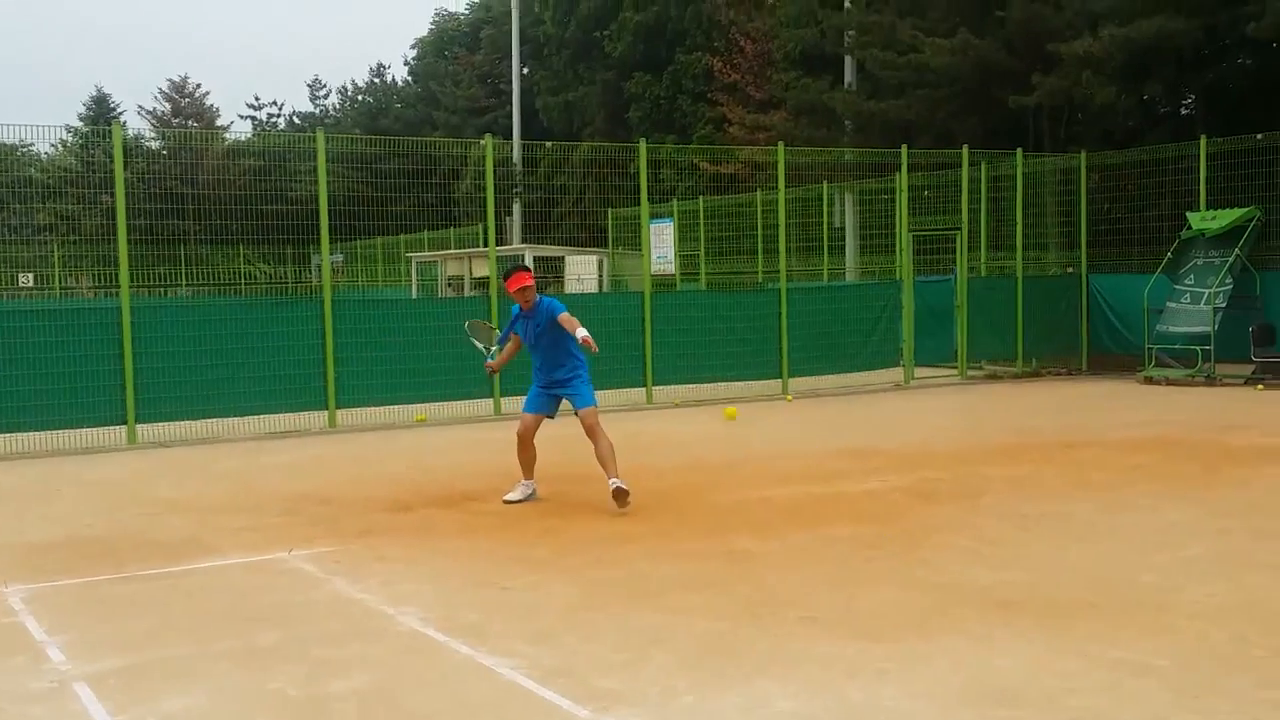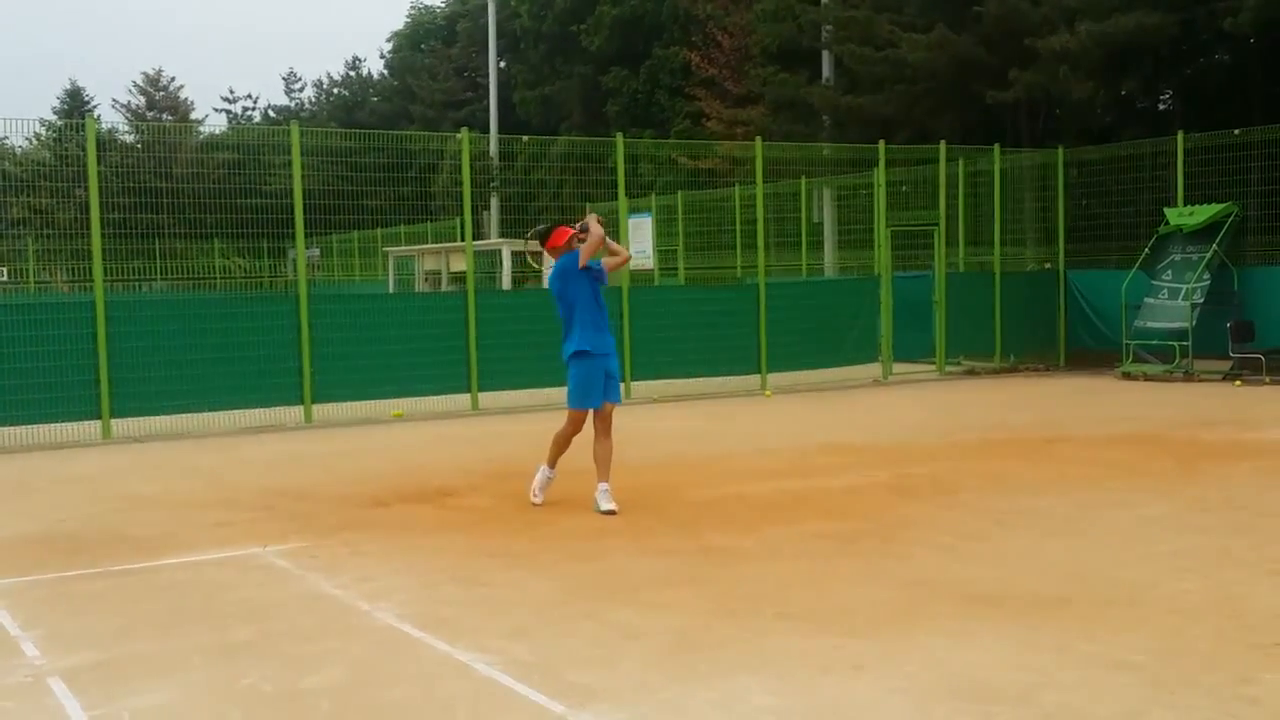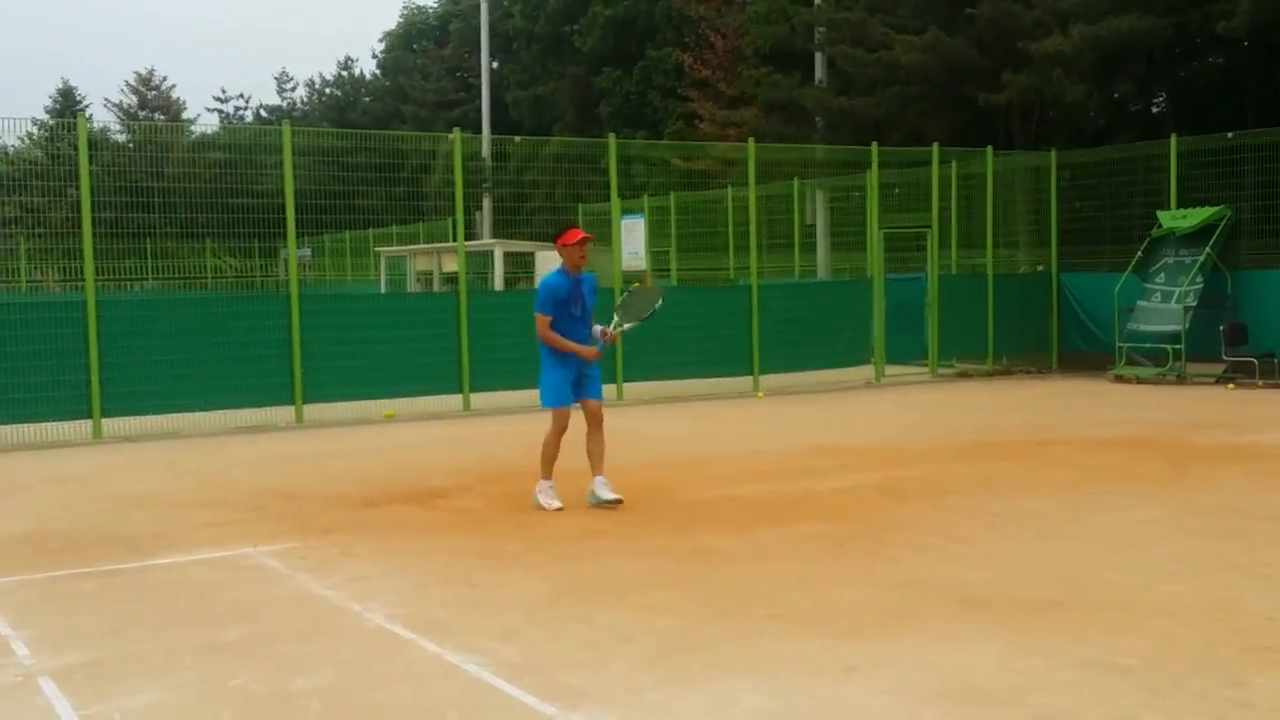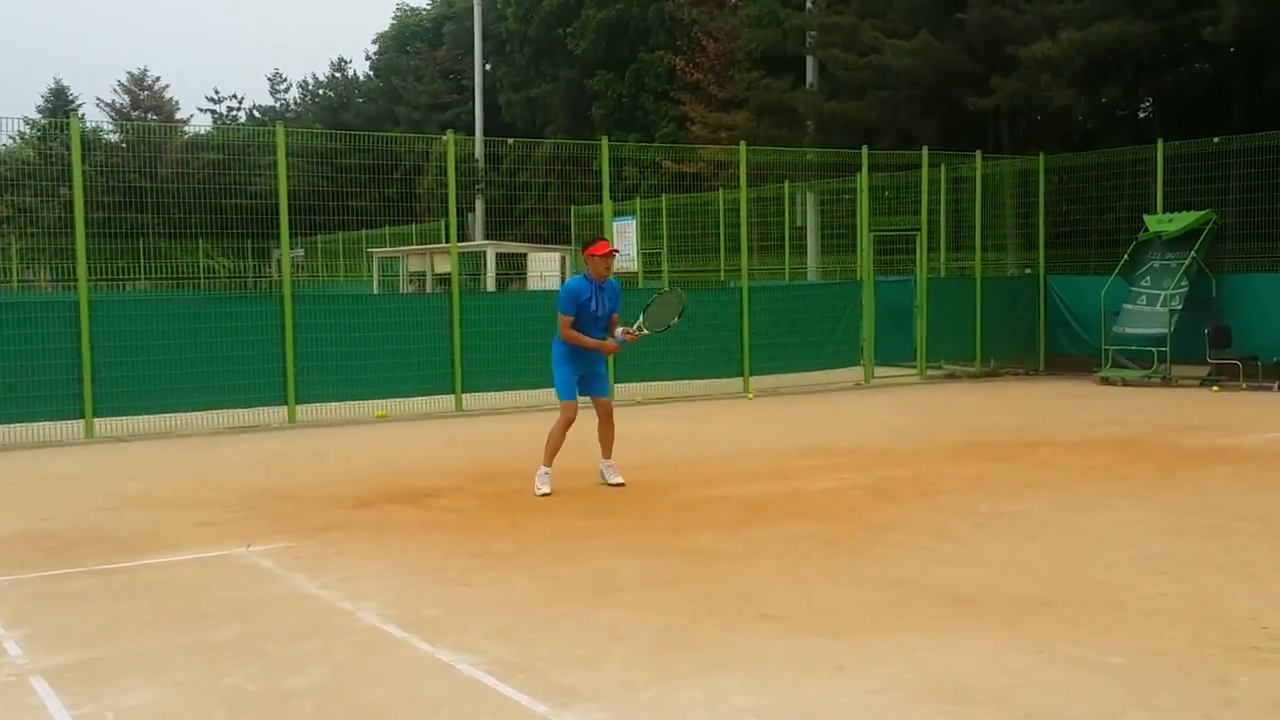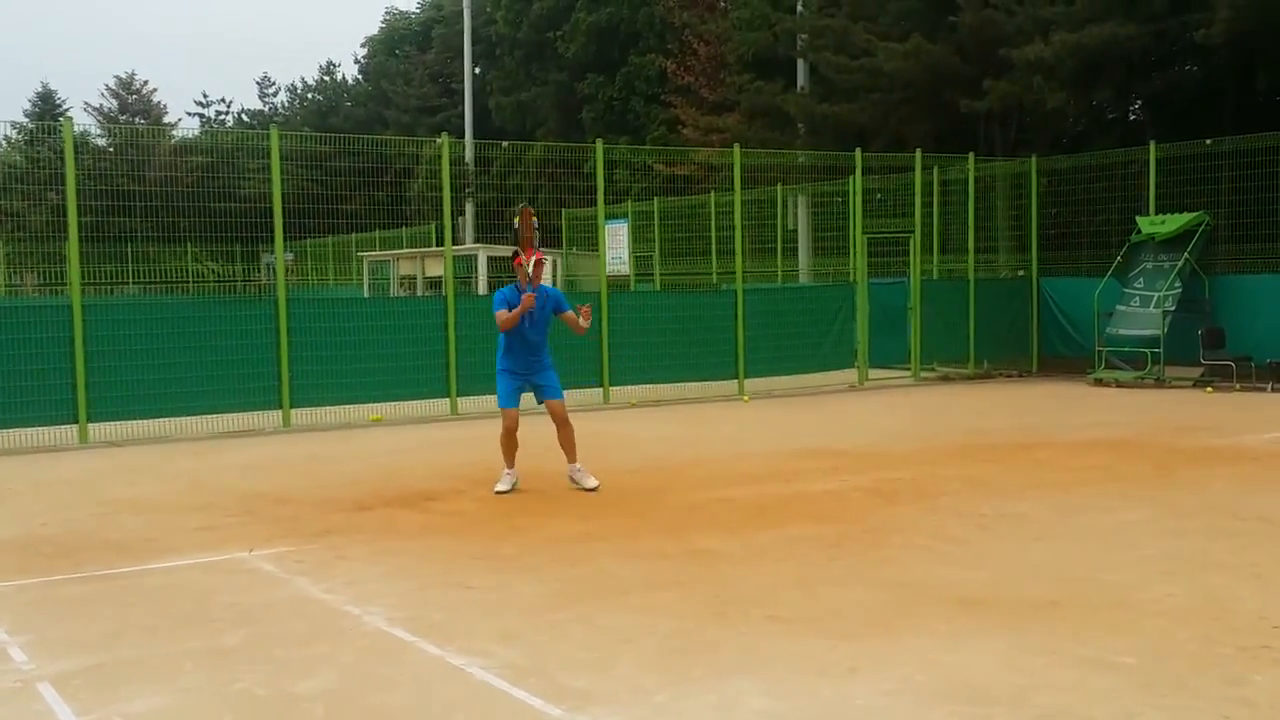
dt=0.7s
person 1, frame 1
left shoulder: (550, 306)
right shoulder: (517, 313)
left elbow: (568, 320)
right elbow: (515, 341)
left wrist: (581, 333)
right wrist: (496, 363)
left hip: (575, 375)
right hip: (544, 380)
left knee: (591, 425)
right knee: (523, 432)
left ankle: (615, 483)
right ankle: (528, 485)
person 1, frame 2
left shoulder: (585, 268)
right shoulder: (563, 272)
left elbow: (623, 256)
right elbow: (598, 238)
left wrist: (589, 232)
right wrist: (593, 221)
left hip: (606, 353)
right hip: (583, 356)
left knee: (603, 424)
right knee: (573, 425)
left ankle: (603, 491)
right ankle: (547, 471)
person 1, frame 3
left shoulder: (589, 281)
right shoulder: (550, 285)
right elbow: (542, 331)
left wrist: (601, 333)
right wrist: (579, 349)
left hip: (586, 361)
right hip: (558, 361)
left knee: (595, 418)
right knee: (560, 423)
left ankle: (599, 486)
right ankle: (544, 487)
person 1, frame 4
left shoulder: (613, 287)
right shoulder: (573, 288)
left elbow: (612, 324)
right elbow: (564, 332)
left wrist: (622, 333)
right wrist: (600, 345)
left hip: (595, 359)
right hip: (567, 359)
left knee: (606, 412)
right knee: (568, 416)
left ankle: (607, 466)
right ankle: (544, 472)
person 1, frame 5
left shoulder: (552, 295)
right shoulder: (504, 295)
left elbow: (577, 326)
right elbow: (502, 326)
left wrist: (584, 319)
right wrist: (521, 309)
left hip: (541, 367)
right hip: (510, 369)
left knee: (560, 417)
right knee: (509, 425)
left ankle: (576, 470)
right ankle: (509, 473)
